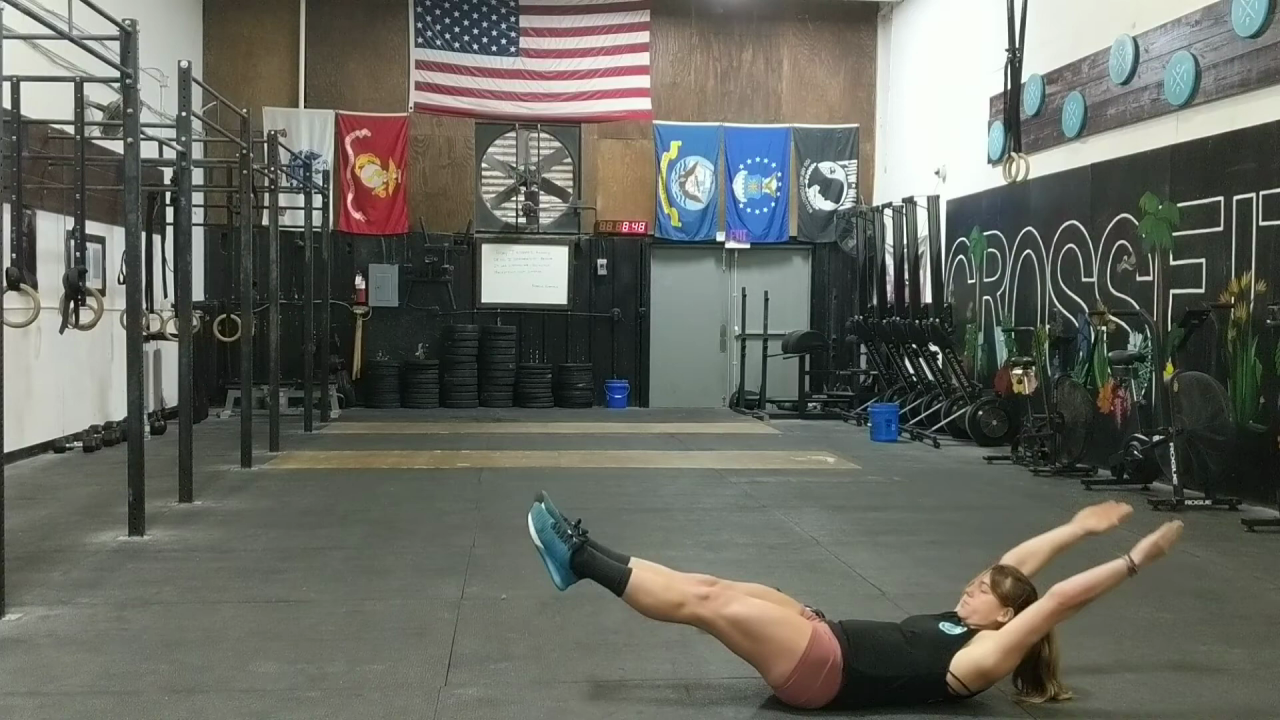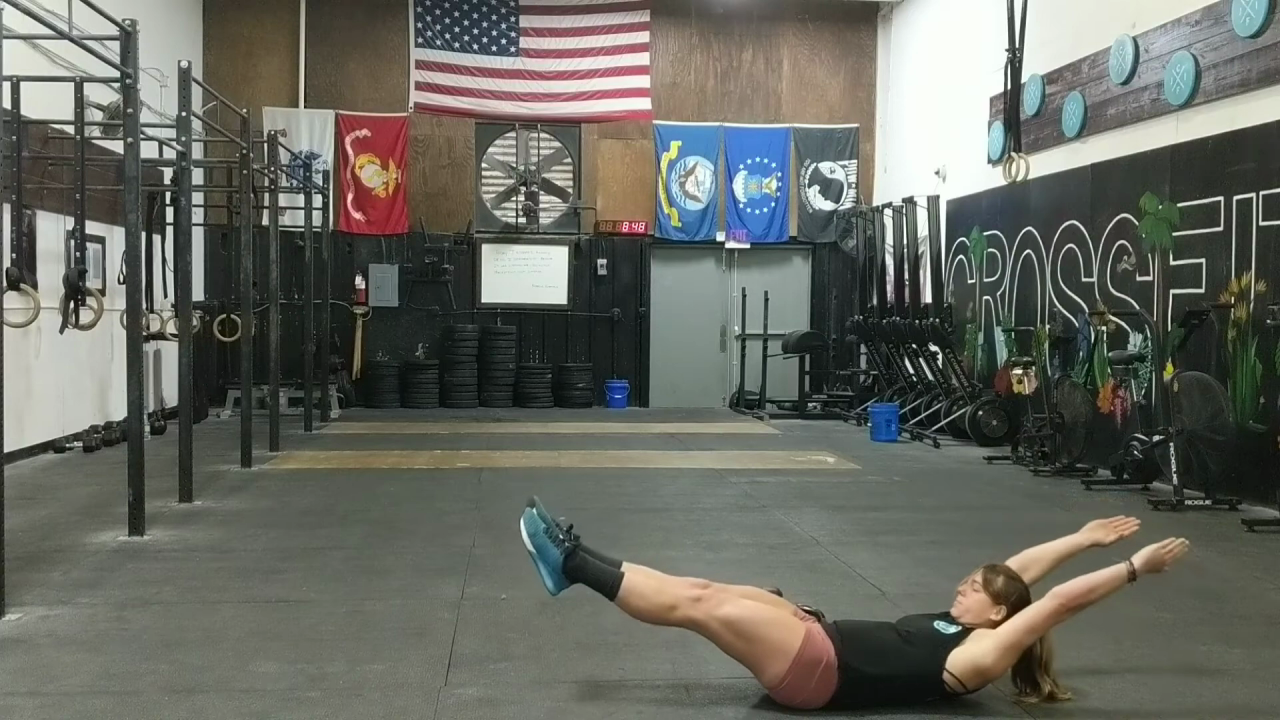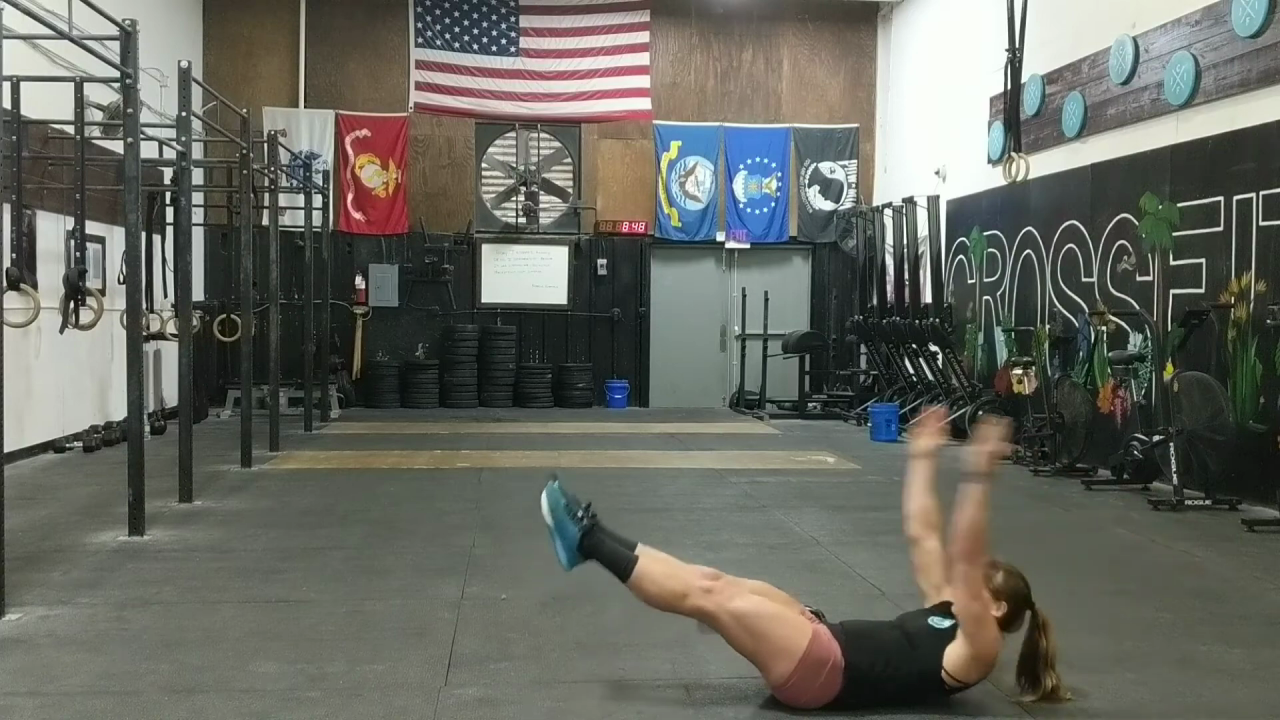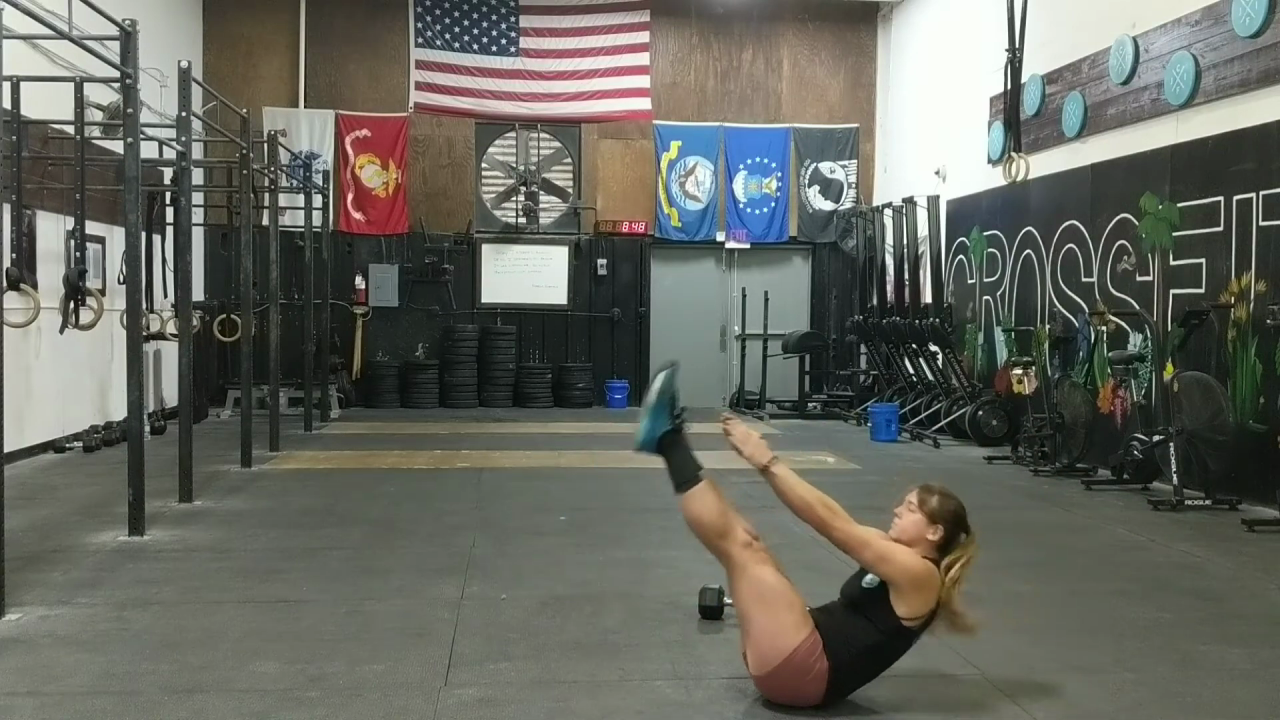
dt=0.5s
person 1, frame 1
left shoulder: (989, 656)
right shoulder: (966, 628)
left elbow: (1057, 600)
right elbow: (1011, 569)
left wrist: (1134, 560)
right wrist: (1077, 528)
left hip: (824, 669)
right hip: (824, 642)
left knee: (702, 599)
right knee: (709, 587)
left ankle: (580, 560)
right ankle: (584, 555)
person 1, frame 2
left shoulder: (984, 653)
right shoulder: (960, 627)
left elbow: (1061, 601)
right elbow: (1017, 570)
left wrist: (1136, 567)
right wrist: (1084, 538)
left hip: (819, 670)
right hip: (820, 637)
left knee: (693, 603)
right knee: (698, 588)
left ankle: (573, 564)
right ankle: (577, 560)
person 1, frame 3
left shoulder: (978, 650)
right shoulder: (945, 610)
left elbow: (971, 559)
right elbow: (925, 535)
left wrist: (980, 477)
right wrist: (923, 459)
left hip: (822, 674)
right hip: (822, 648)
left knee: (707, 595)
right knee: (709, 579)
left ankle: (589, 540)
right ankle: (590, 537)
person 1, frame 4
left shoulder: (918, 573)
right shoulder: (892, 560)
left elbow: (833, 520)
right elbow: (830, 520)
left wrist: (767, 463)
right wrist: (764, 461)
left hip: (802, 675)
right hip: (791, 662)
left knee: (741, 545)
right knee: (739, 540)
left ankle: (670, 439)
right ankle: (667, 439)
